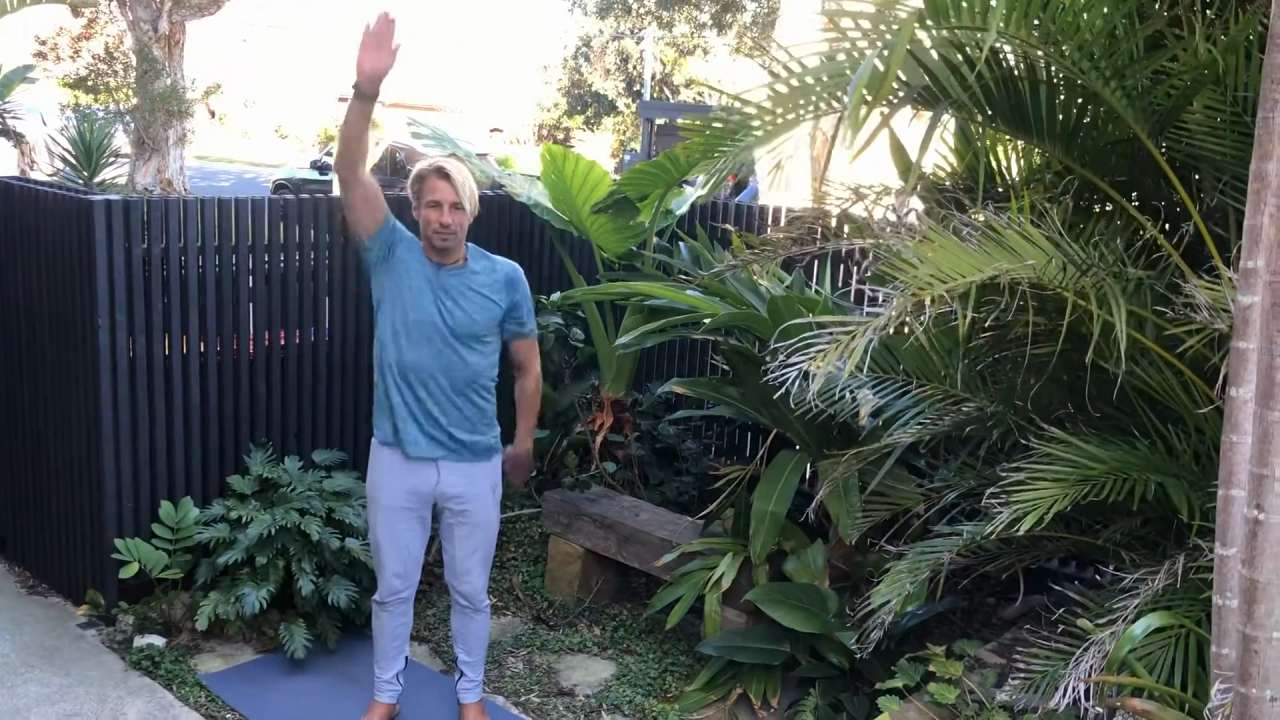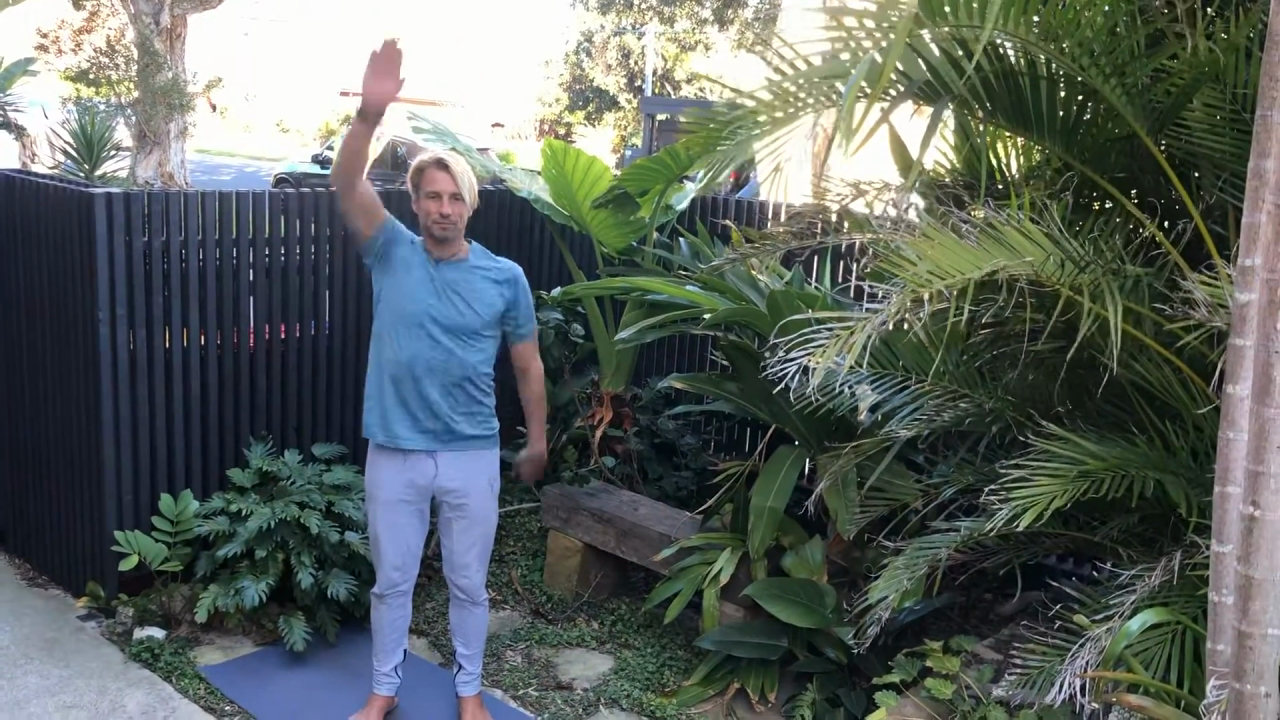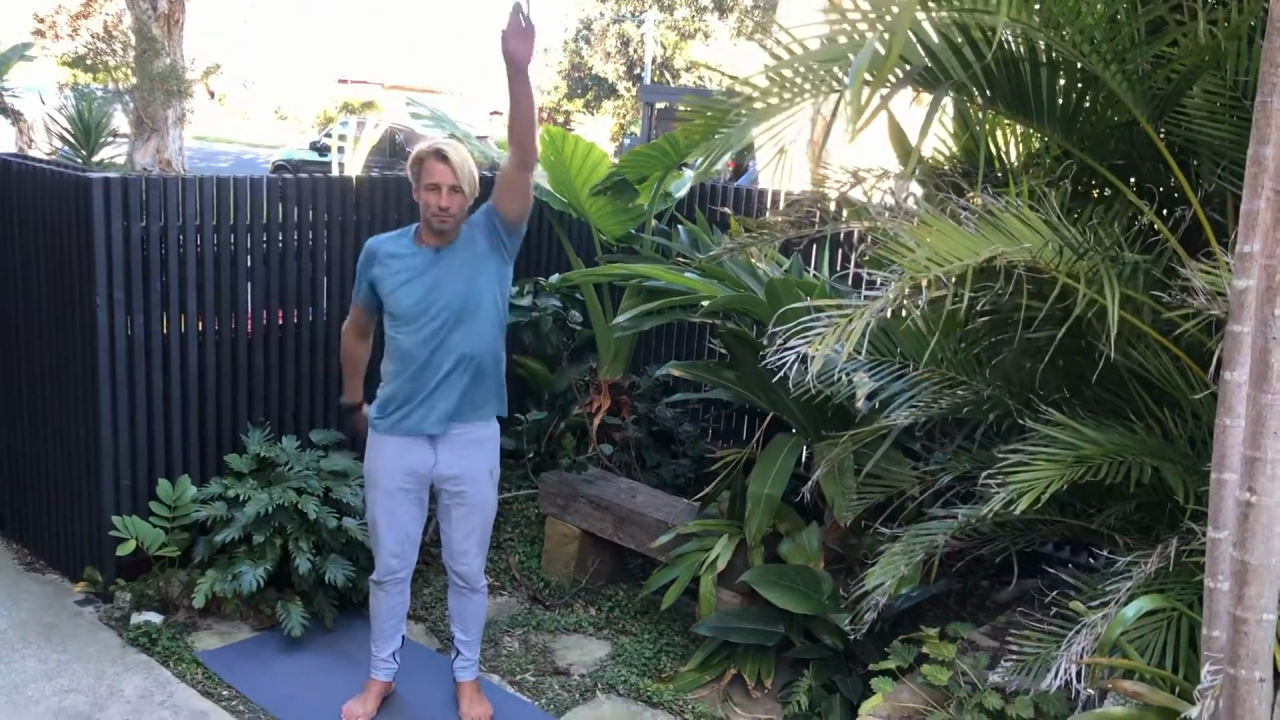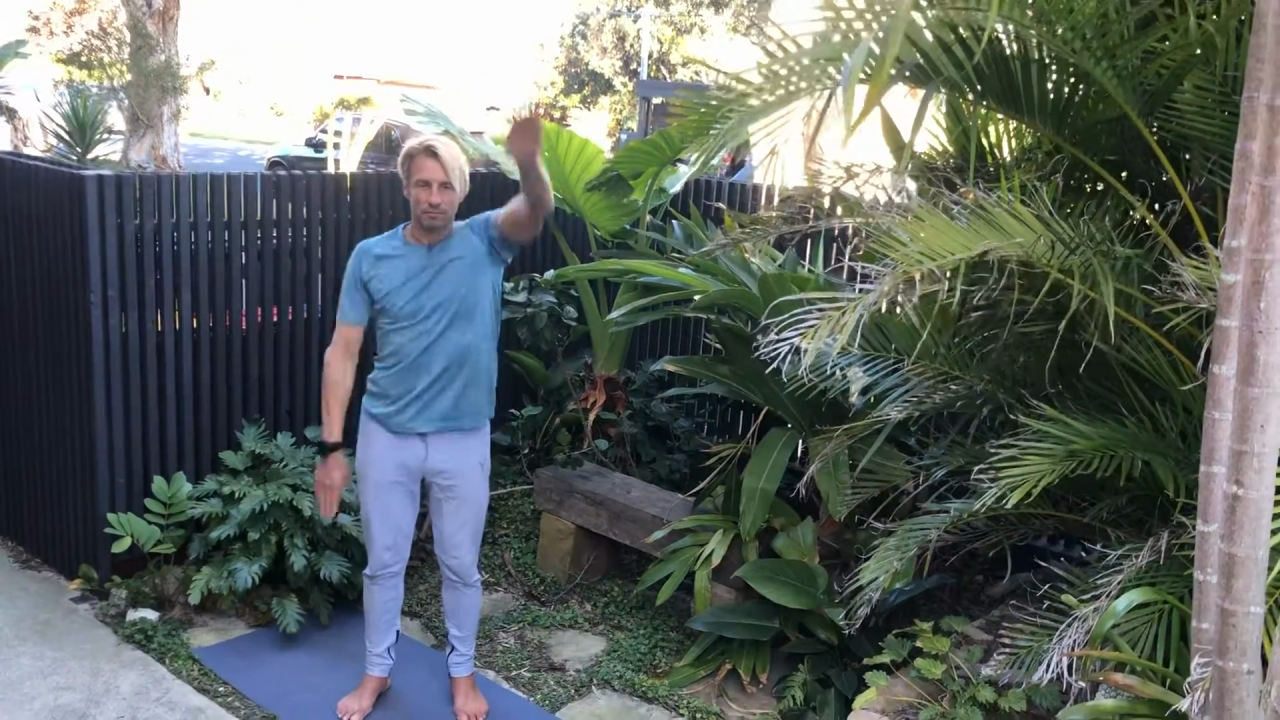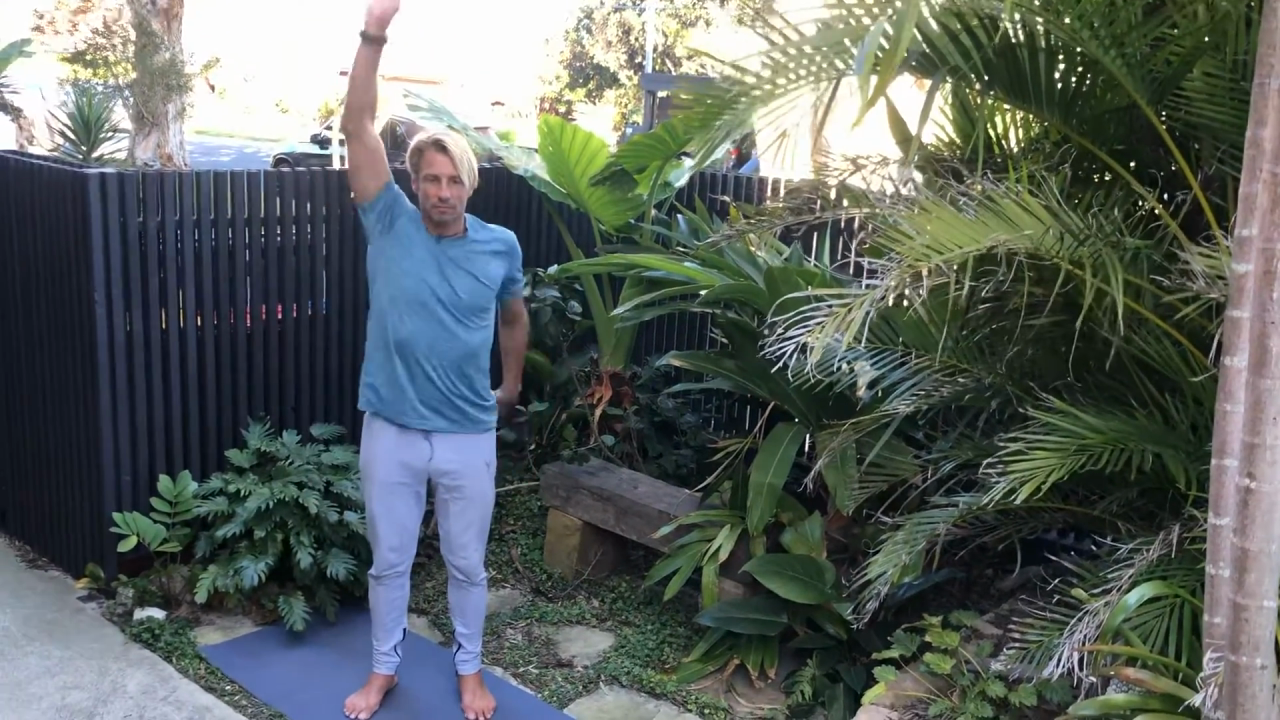
dt=0.5s
person 1, frame 1
left shoulder: (505, 277)
right shoulder: (391, 259)
left elbow: (528, 365)
right elbow: (350, 172)
left wrist: (525, 440)
right wrist: (366, 89)
left hip: (476, 464)
right hip: (398, 459)
left knee: (470, 591)
right knee: (393, 588)
person 1, frame 2
left shoulder: (504, 276)
right shoulder: (391, 253)
left elbow: (528, 366)
right elbow: (346, 185)
left wrist: (538, 441)
right wrist: (371, 109)
left hip: (472, 456)
right hip: (395, 452)
left knee: (468, 585)
right knee: (392, 581)
person 1, frame 3
left shoulder: (493, 243)
right shoulder: (380, 253)
left elbow: (522, 157)
right elbow: (356, 331)
left wrist: (516, 69)
right wrist: (352, 401)
left hip: (470, 439)
right hip: (394, 438)
left knee: (467, 570)
right knee: (390, 568)
person 1, frame 4
left shoulder: (483, 241)
right shoulder: (371, 255)
left elbow: (530, 216)
right elbow: (342, 354)
left wrist: (529, 165)
right wrist: (332, 448)
left hip: (462, 438)
right hip: (386, 436)
left knee: (460, 567)
right knee: (383, 563)
right ankle: (377, 670)
person 1, frame 5
left shoulder: (500, 246)
right shoulder: (388, 225)
left elbow: (515, 322)
right elbow: (357, 128)
left wrist: (512, 384)
left hip: (468, 437)
right hip: (390, 432)
left knee: (466, 564)
right knee: (389, 561)
